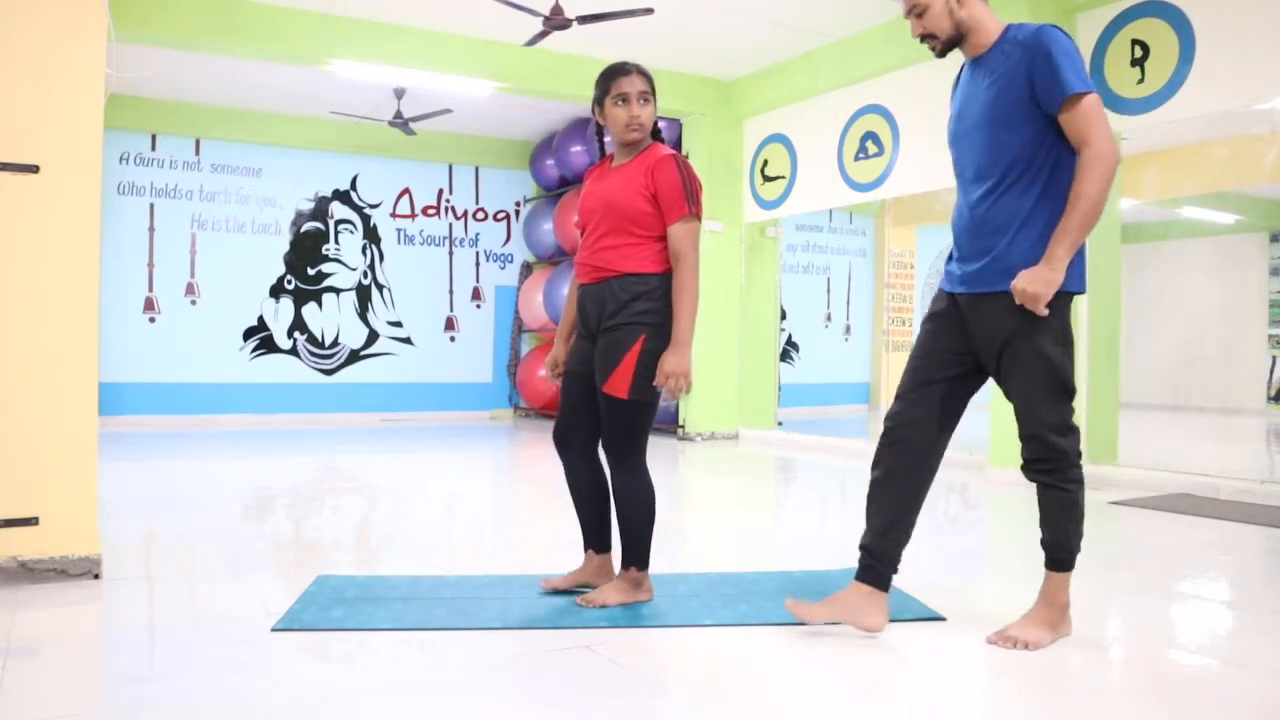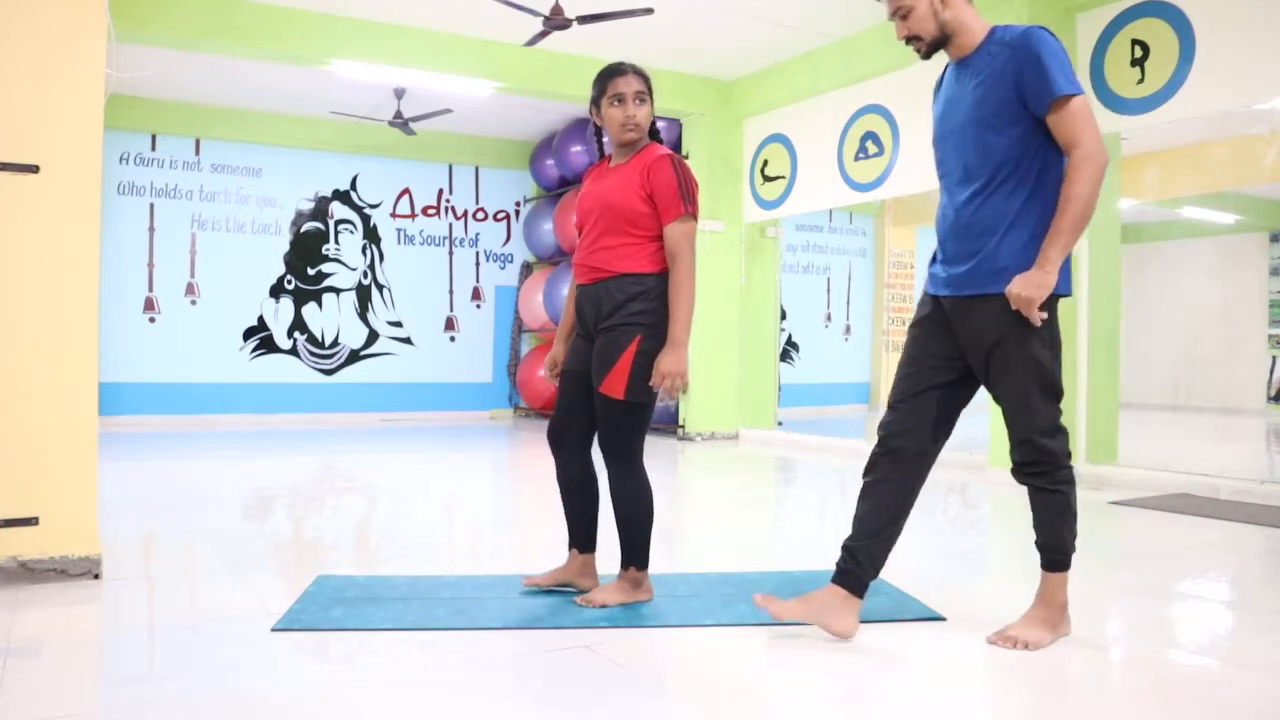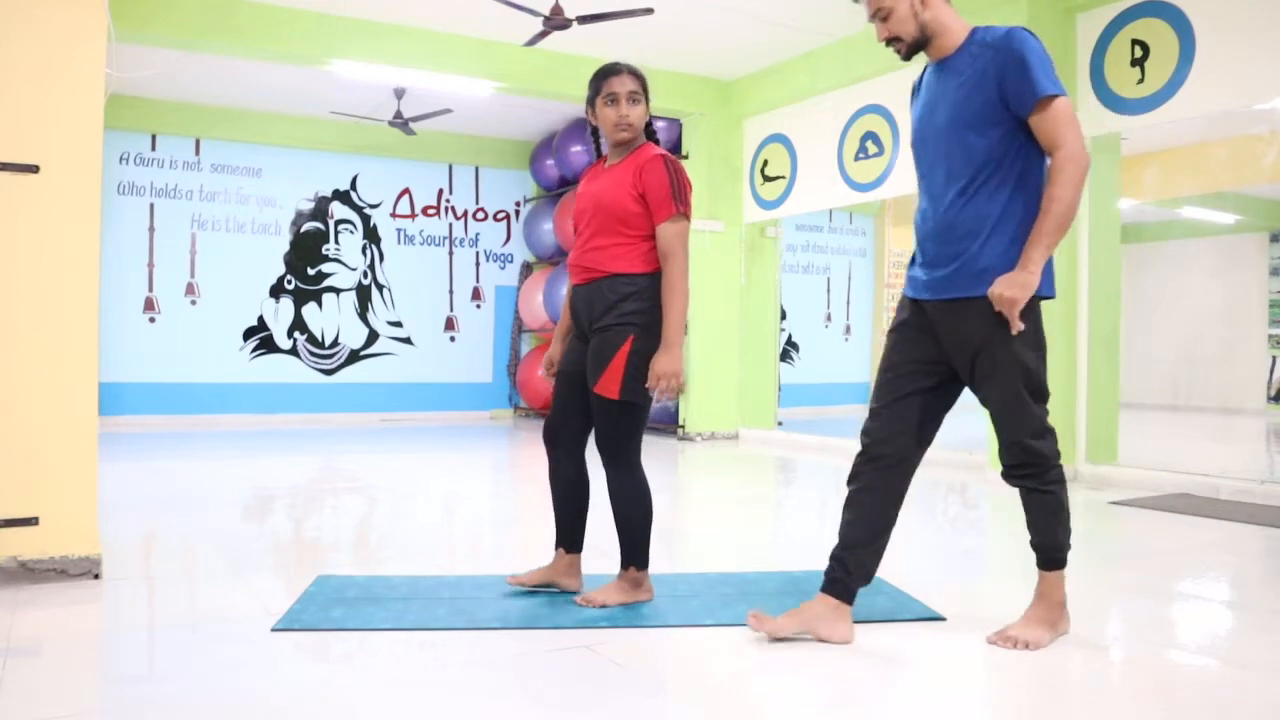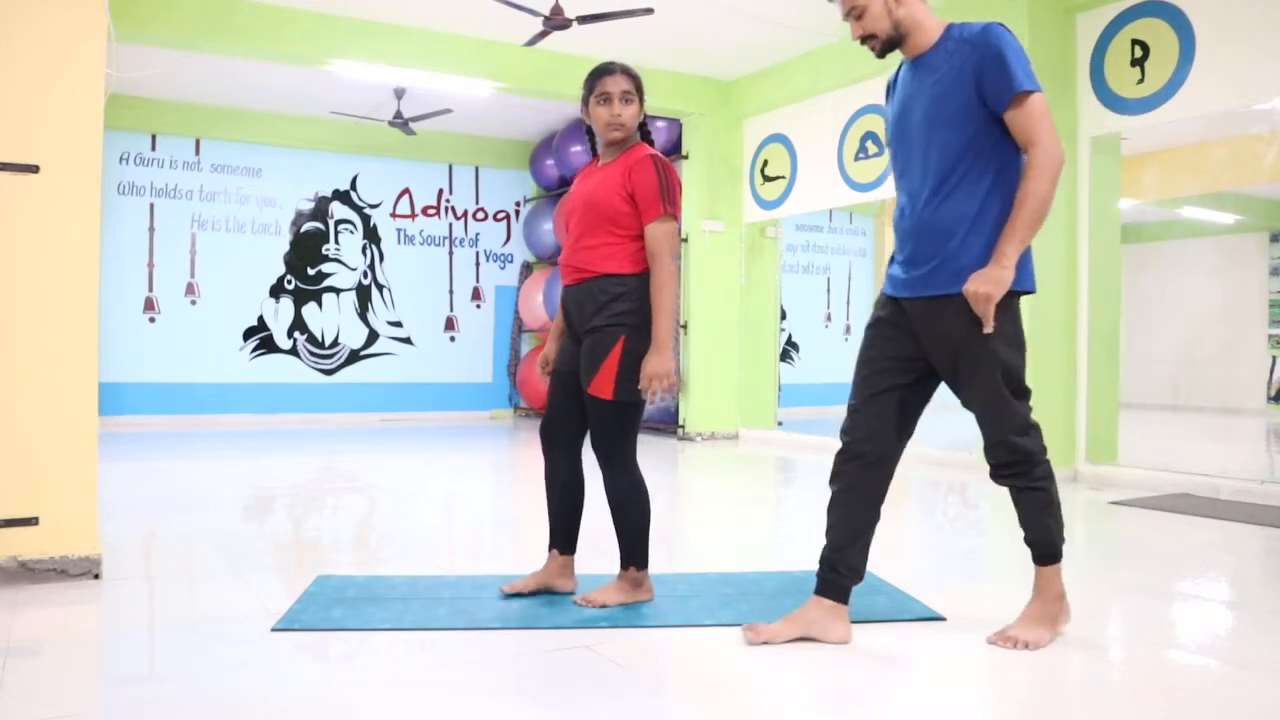
dt=0.1s
person 1, frame 1
right shoulder: (965, 80)
left elbow: (1100, 152)
left wrist: (1053, 263)
left hip: (1025, 293)
right hip: (959, 291)
left knee: (1047, 446)
right knee: (906, 436)
left ankle: (1054, 602)
right ankle: (869, 590)
person 1, frame 2
right shoulder: (947, 82)
left elbow: (1088, 154)
left wrist: (1046, 267)
left hip: (1012, 296)
right hip: (944, 293)
left knee: (1038, 448)
right knee: (900, 443)
left ankle: (1053, 602)
right ankle: (844, 594)
person 1, frame 3
right shoulder: (926, 84)
left elbow: (1071, 155)
left wrist: (1028, 269)
left hip: (996, 296)
right hip: (925, 297)
left knee: (1025, 448)
right knee: (883, 447)
left ankle: (1051, 600)
right ankle: (835, 603)
person 1, frame 4
right shoulder: (900, 82)
left elbow: (1045, 152)
left wrist: (1002, 263)
left hip: (973, 293)
right hip: (903, 295)
left knee: (1011, 447)
right knee: (863, 445)
left ankle: (1049, 596)
right ankle: (830, 604)
person 2, frame 1
left shoulder: (667, 167)
right shoulder: (594, 177)
left elbow: (685, 261)
left wrist: (680, 345)
right wrist: (564, 336)
left hip: (640, 313)
right hip: (594, 317)
left knee: (623, 449)
right knee: (571, 439)
left ankle: (635, 578)
right ankle: (597, 562)
person 2, frame 2
left shoulder: (664, 166)
right shoulder: (594, 177)
left elbow: (682, 261)
left wrist: (676, 345)
right wrist: (563, 336)
left hip: (637, 314)
right hip: (593, 317)
left knee: (620, 449)
right knee: (566, 437)
left ankle: (635, 578)
right ankle: (581, 562)
person 2, frame 3
left shoulder: (657, 166)
right shoulder: (591, 176)
left elbow: (674, 260)
left wrist: (671, 344)
right wrist: (561, 336)
left hip: (631, 314)
right hip: (589, 318)
left knee: (618, 449)
right knee: (561, 438)
left ankle: (635, 578)
right ankle: (565, 563)
person 2, frame 4
left shoulder: (648, 166)
right shoulder: (586, 176)
left elbow: (663, 261)
left wrist: (661, 346)
right wrist: (555, 336)
left hip: (622, 315)
right hip: (582, 318)
left knee: (613, 449)
right knee: (557, 439)
left ankle: (635, 578)
right ankle: (559, 565)
